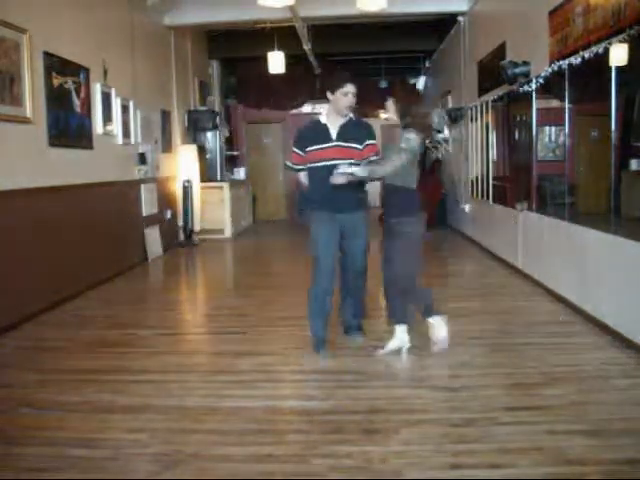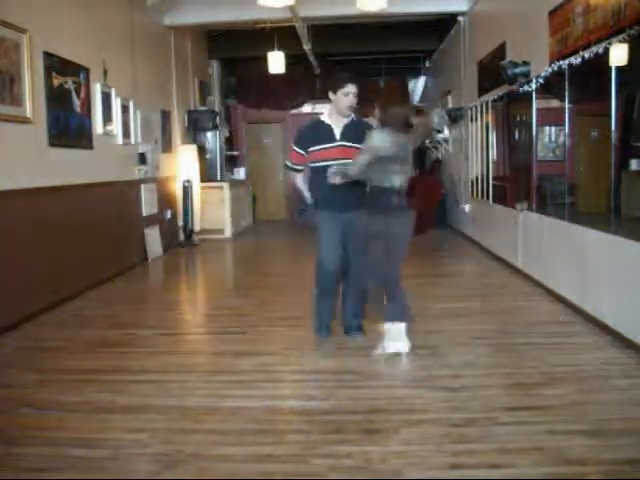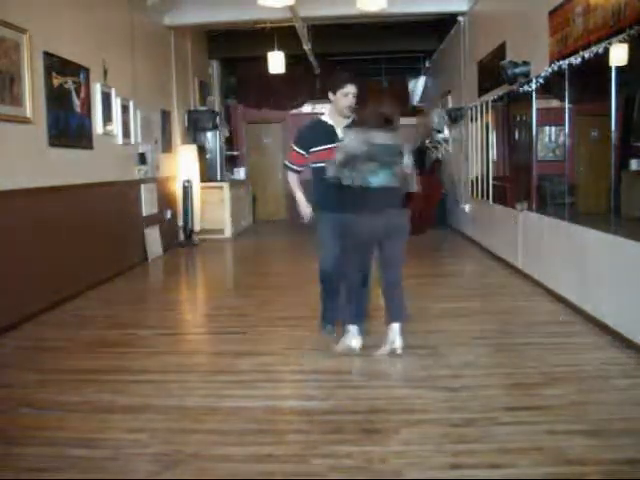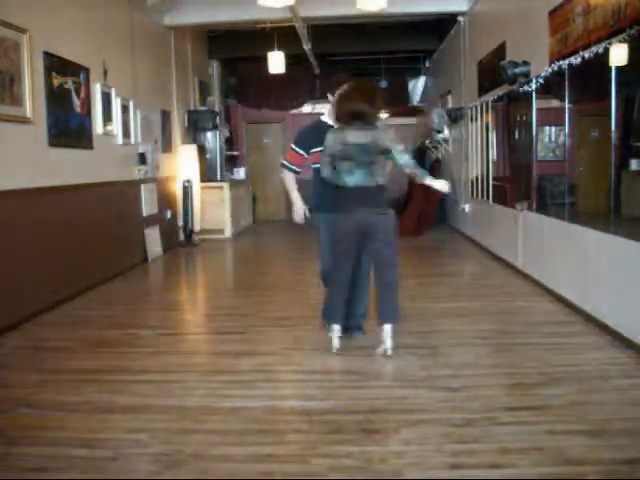
dt=0.1s
person 1, frame 1
left shoulder: (364, 130)
right shoulder: (308, 132)
right elbow: (298, 170)
right wrist: (319, 191)
left hip: (356, 211)
right hip: (323, 213)
left knee: (356, 268)
right knee: (323, 270)
left ankle: (353, 321)
right ankle: (318, 333)
person 1, frame 2
left shoulder: (363, 129)
right shoulder: (309, 132)
right elbow: (295, 170)
right wrist: (311, 197)
left hip: (357, 210)
right hip: (326, 211)
left knee: (356, 267)
right knee: (329, 266)
left ankle: (353, 321)
right ankle: (323, 322)
person 1, frame 3
right shoulder: (311, 132)
right elbow: (292, 170)
right wrist: (302, 201)
right hip: (327, 211)
right knee: (331, 264)
right ankle: (330, 316)
person 1, frame 4
right shoulder: (310, 133)
right elbow: (288, 169)
right wrist: (297, 202)
right hip: (326, 211)
left knee: (360, 264)
right knee: (331, 266)
left ankle: (354, 320)
right ankle: (334, 314)
person 2, frame 1
left shoulder: (409, 136)
right shoulder: (405, 136)
left elbow: (389, 168)
left wrist: (347, 172)
right wrist: (361, 172)
left hip: (404, 216)
right hip: (396, 215)
left knee: (404, 277)
right knee: (393, 275)
left ankle: (437, 322)
right ankle: (400, 335)
person 2, frame 2
left shoulder: (380, 135)
right shoulder: (406, 137)
left elbow: (357, 168)
left wrist: (336, 173)
left hip: (385, 215)
right hip: (400, 212)
left knee: (380, 275)
right knee: (388, 275)
left ankle: (395, 336)
right ankle: (398, 334)
person 2, frame 3
left shoulder: (355, 136)
right shoulder: (397, 139)
left elbow: (332, 171)
right elbow: (408, 174)
left wrist: (347, 175)
right wrist: (407, 185)
left hip: (363, 215)
right hip: (396, 212)
left knee: (355, 274)
right knee: (392, 276)
left ankle: (353, 334)
right ankle: (395, 336)
person 2, frame 4
left shoulder: (333, 136)
right shoulder: (380, 134)
left elbow: (327, 174)
right elbow: (408, 163)
right wrist: (432, 181)
left hip: (344, 214)
right hip: (377, 213)
left knee: (341, 274)
right knee: (386, 275)
left ankle: (335, 335)
right ankle: (387, 338)
